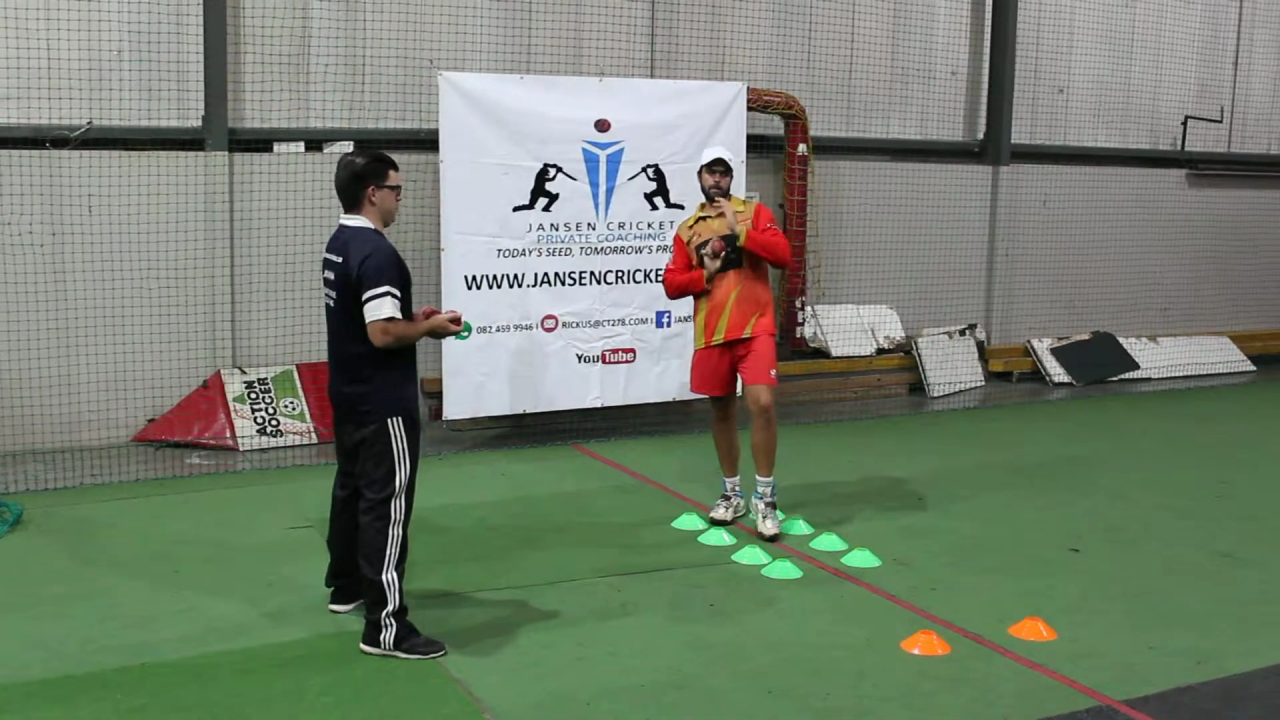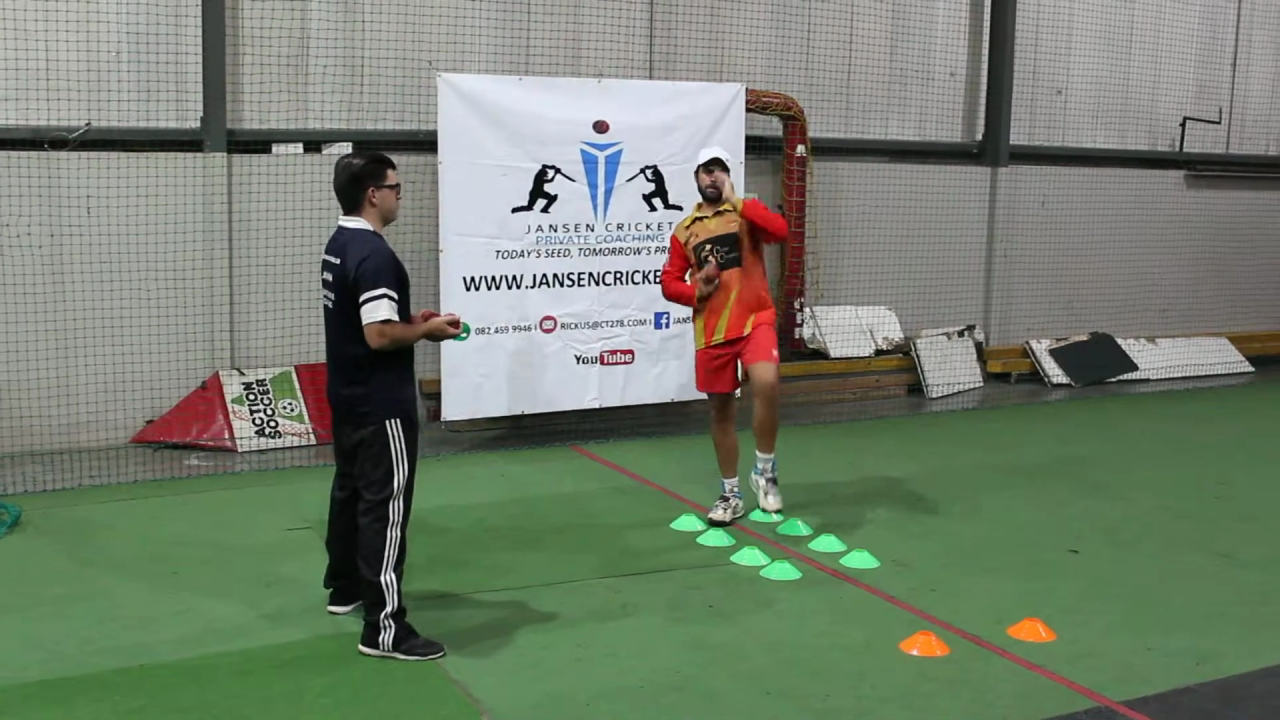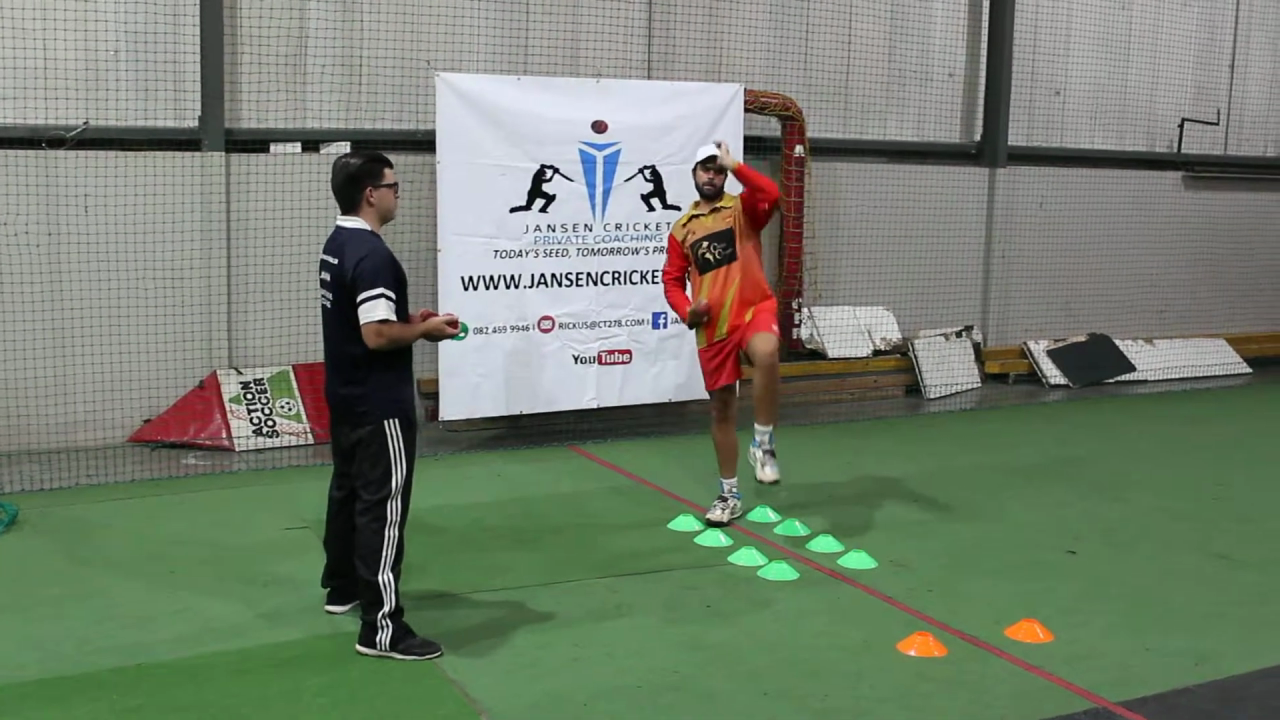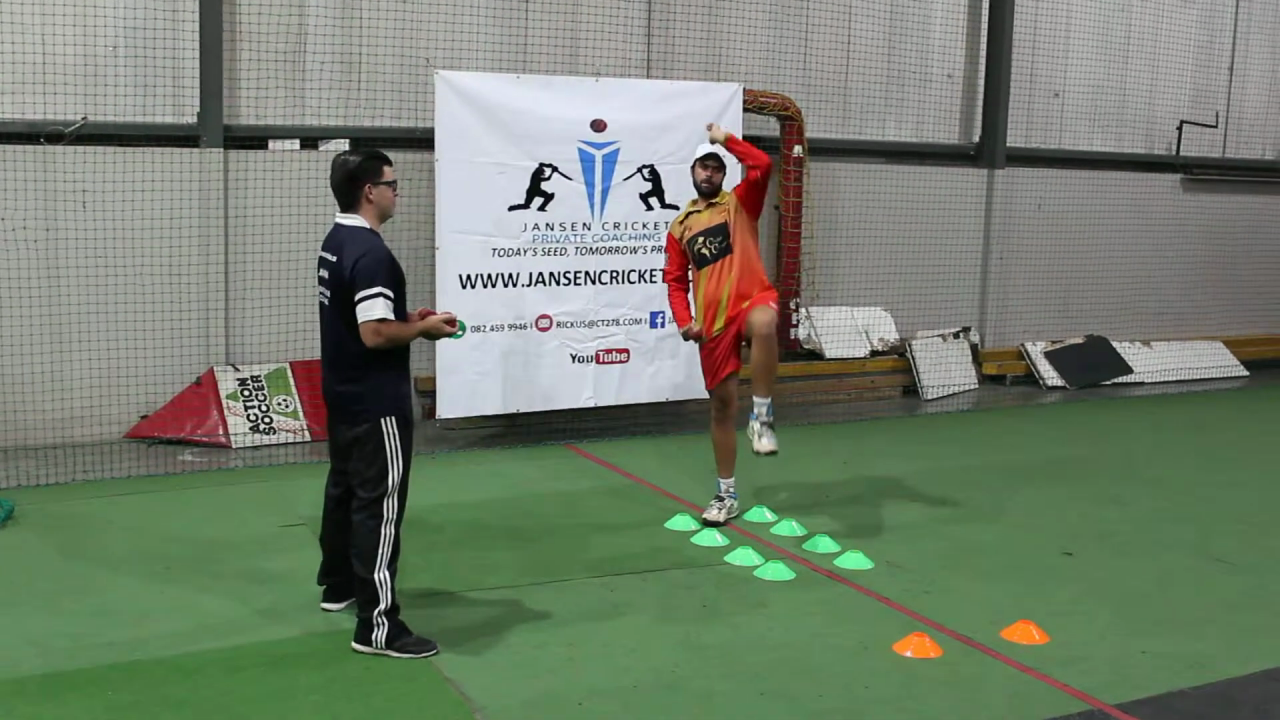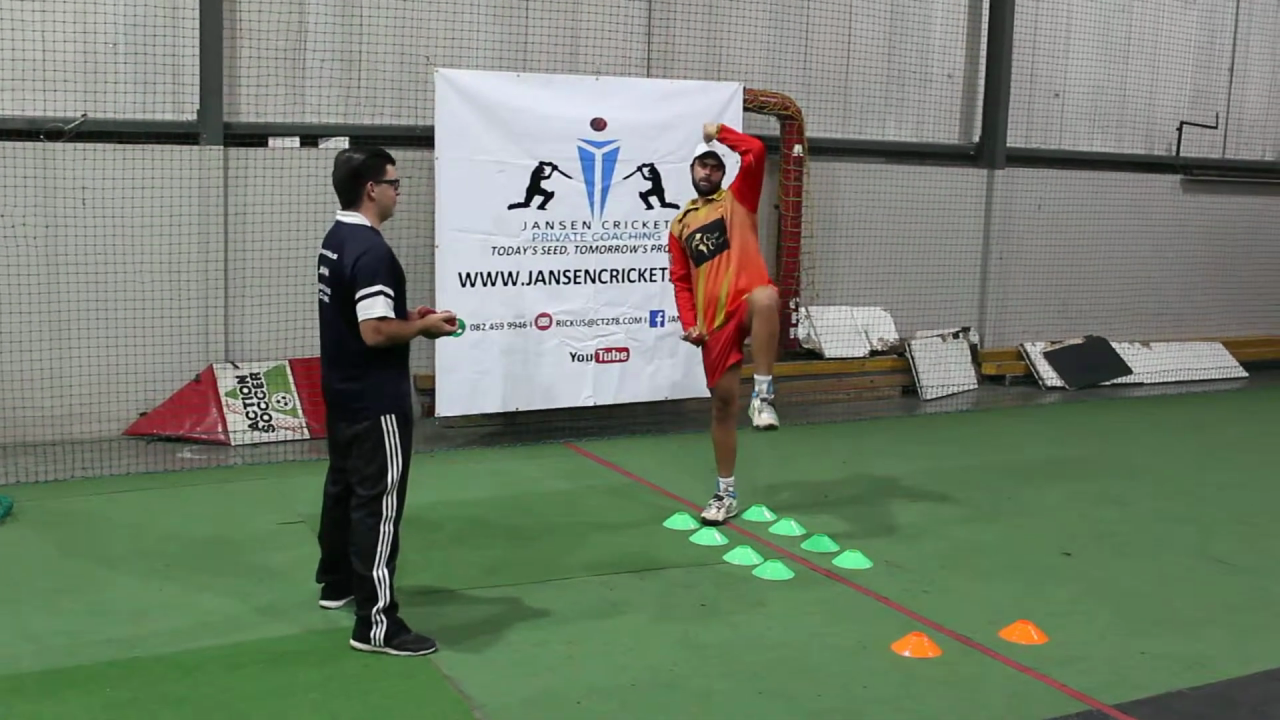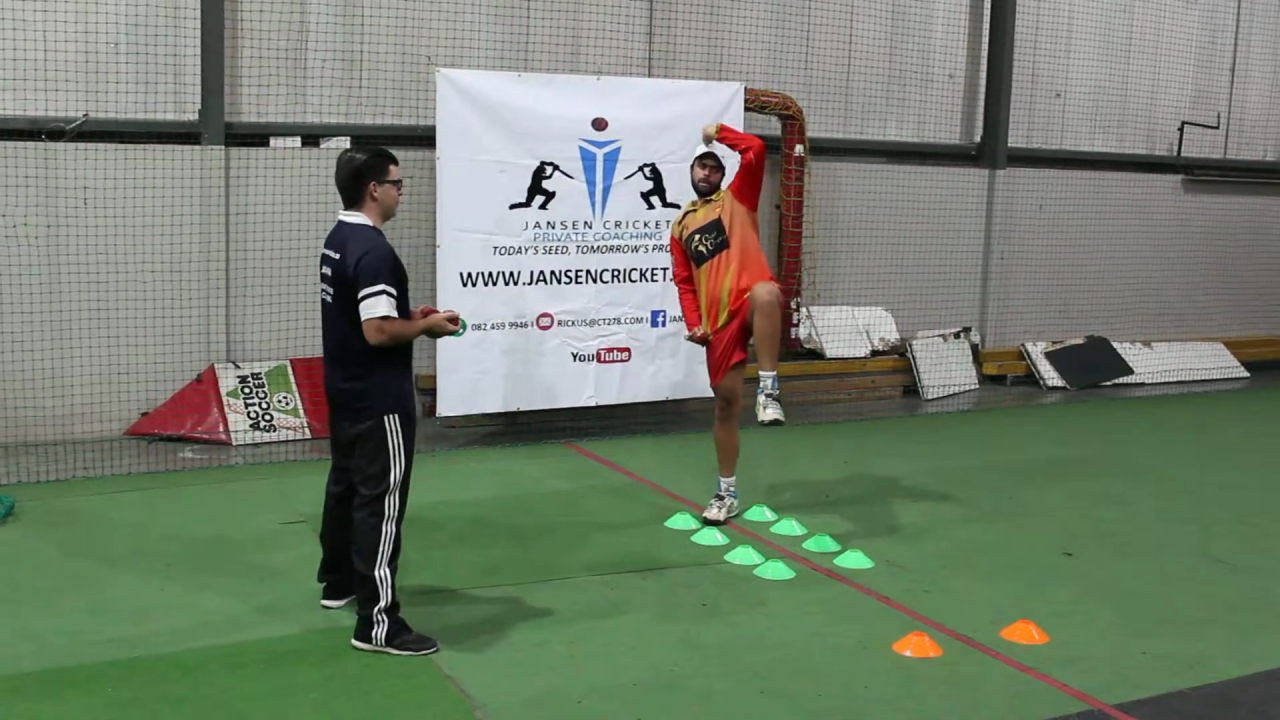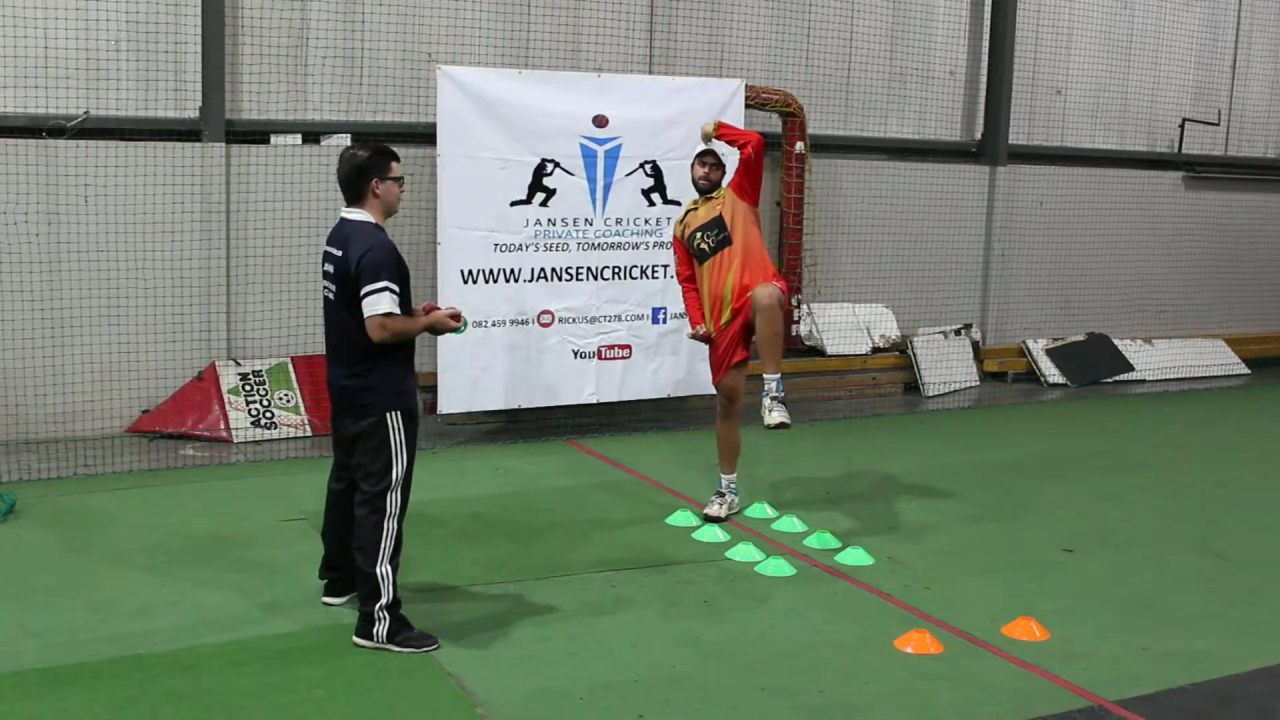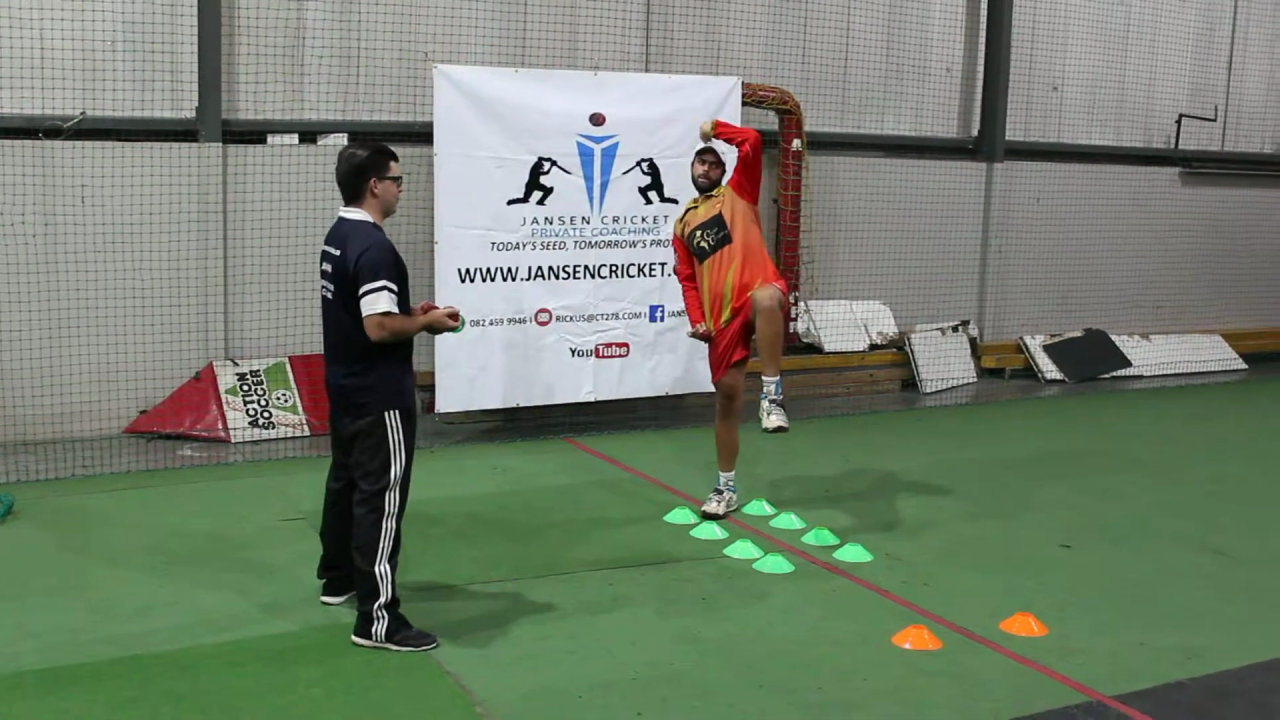
dt=0.2s
person 1, frame 1
left shoulder: (339, 243)
right shoulder: (377, 253)
right elbow: (383, 333)
left wrist: (411, 316)
right wrist: (430, 327)
left hip: (350, 395)
right hip: (382, 403)
left knee: (352, 489)
right knee: (387, 506)
left ankle: (346, 586)
right ankle: (385, 626)
person 1, frame 2
left shoulder: (339, 244)
right shoulder: (374, 255)
right elbow: (379, 335)
left wrist: (410, 319)
right wrist: (427, 329)
left hip: (349, 396)
right hip: (380, 405)
left knee: (351, 491)
right knee: (385, 508)
left ankle: (345, 587)
right ankle: (384, 627)
person 1, frame 3
left shoulder: (337, 244)
right shoulder: (372, 255)
right elbow: (377, 335)
left wrist: (408, 318)
right wrist: (425, 329)
left hip: (347, 397)
right hip: (378, 405)
left knee: (349, 491)
right knee: (383, 508)
left ankle: (342, 587)
right ankle: (381, 627)
person 1, frame 4
left shoulder: (335, 241)
right shoulder: (370, 253)
right elbow: (375, 334)
left wrist: (405, 316)
right wrist: (424, 328)
left hip: (343, 394)
right hip: (375, 403)
left knee: (345, 488)
right knee: (379, 505)
left ankle: (338, 584)
right ankle: (377, 625)
person 1, frame 5
left shoulder: (336, 239)
right shoulder: (371, 251)
right elbow: (375, 332)
left wrist: (405, 316)
right wrist: (423, 327)
left hip: (343, 391)
right hip: (375, 400)
left knee: (344, 486)
right knee: (378, 503)
left ankle: (337, 582)
right ankle: (375, 622)
person 1, frame 6
left shoulder: (338, 239)
right shoulder: (374, 251)
right elbow: (379, 332)
left wrist: (409, 315)
right wrist: (427, 326)
left hip: (346, 390)
right hip: (379, 400)
left knee: (347, 485)
right knee: (381, 503)
left ankle: (338, 581)
right ankle: (377, 622)
person 1, frame 7
left shoulder: (340, 236)
right shoulder: (375, 248)
right elbow: (381, 328)
left wrist: (410, 311)
right wrist: (429, 323)
left hip: (347, 387)
right hip: (380, 397)
left knee: (347, 482)
right knee: (382, 500)
left ankle: (339, 578)
right ankle: (378, 619)
person 1, frame 8
left shoulder: (338, 236)
right shoulder: (374, 247)
right elbow: (379, 328)
left wrist: (408, 310)
right wrist: (427, 322)
left hip: (346, 387)
right hip: (379, 397)
left knee: (347, 481)
right knee: (381, 499)
left ankle: (338, 577)
right ankle: (377, 618)
person 2, frame 1
left shoulder: (754, 213)
right shoulder: (687, 229)
left elbow: (782, 254)
right elbow: (672, 283)
left wrist: (740, 228)
right wrist: (702, 276)
left hip: (754, 327)
right hip: (711, 334)
left knee: (761, 404)
right knee: (721, 411)
left ankle: (765, 495)
right ankle: (731, 493)
person 2, frame 2
left shoulder: (745, 210)
right shoulder: (684, 230)
left elbow: (779, 230)
right elbow: (669, 282)
left wrist: (737, 204)
right wrist: (694, 292)
left hip: (755, 320)
right hip: (712, 330)
left knee: (767, 382)
right knee: (721, 409)
left ankle: (765, 469)
right ankle: (730, 494)
person 2, frame 3
left shoulder: (743, 208)
right shoulder: (681, 229)
left elbow: (771, 194)
right elbow: (672, 280)
left wrist: (734, 164)
right wrist: (686, 310)
left hip: (754, 311)
right hip: (713, 326)
left knee: (766, 351)
right knee: (722, 407)
left ankle: (763, 441)
right ankle: (729, 494)
person 2, frame 4
left shoulder: (741, 203)
right shoulder: (679, 226)
left elbow: (762, 165)
right elbow: (675, 281)
left wrist: (725, 140)
right wrist: (684, 322)
left hip: (752, 305)
right hip: (713, 321)
left knee: (765, 323)
right knee: (721, 404)
left ankle: (761, 414)
right ankle: (726, 494)
person 2, frame 5
left shoulder: (738, 199)
right shoulder: (680, 225)
left elbow: (756, 152)
right elbow: (681, 281)
left wrist: (719, 131)
right wrist: (689, 324)
left hip: (751, 303)
right hip: (715, 319)
left knee: (765, 297)
right knee: (722, 402)
left ankle: (763, 394)
right ankle: (726, 493)
person 2, frame 6
left shoulder: (738, 198)
right shoulder: (681, 227)
left elbow: (756, 149)
right elbow: (685, 282)
left wrist: (717, 131)
right wrist: (694, 323)
left hip: (755, 303)
right hip: (719, 319)
left knee: (764, 293)
right knee: (725, 401)
left ankle: (768, 390)
right ankle: (727, 492)
person 2, frame 7
left shoulder: (739, 195)
right shoulder: (683, 225)
left elbow: (754, 144)
right elbow: (687, 281)
left wrist: (716, 129)
right wrist: (697, 321)
left hip: (759, 296)
right hip: (721, 317)
left knee: (765, 295)
right knee: (727, 398)
left ankle: (773, 392)
right ankle: (727, 490)
person 2, frame 8
left shoulder: (739, 192)
right shoulder: (684, 224)
left elbow: (752, 141)
right elbow: (687, 279)
left wrist: (713, 128)
right wrist: (697, 320)
left hip: (761, 291)
right hip: (722, 316)
left knee: (765, 299)
right knee: (727, 397)
left ankle: (772, 395)
right ankle: (726, 487)
